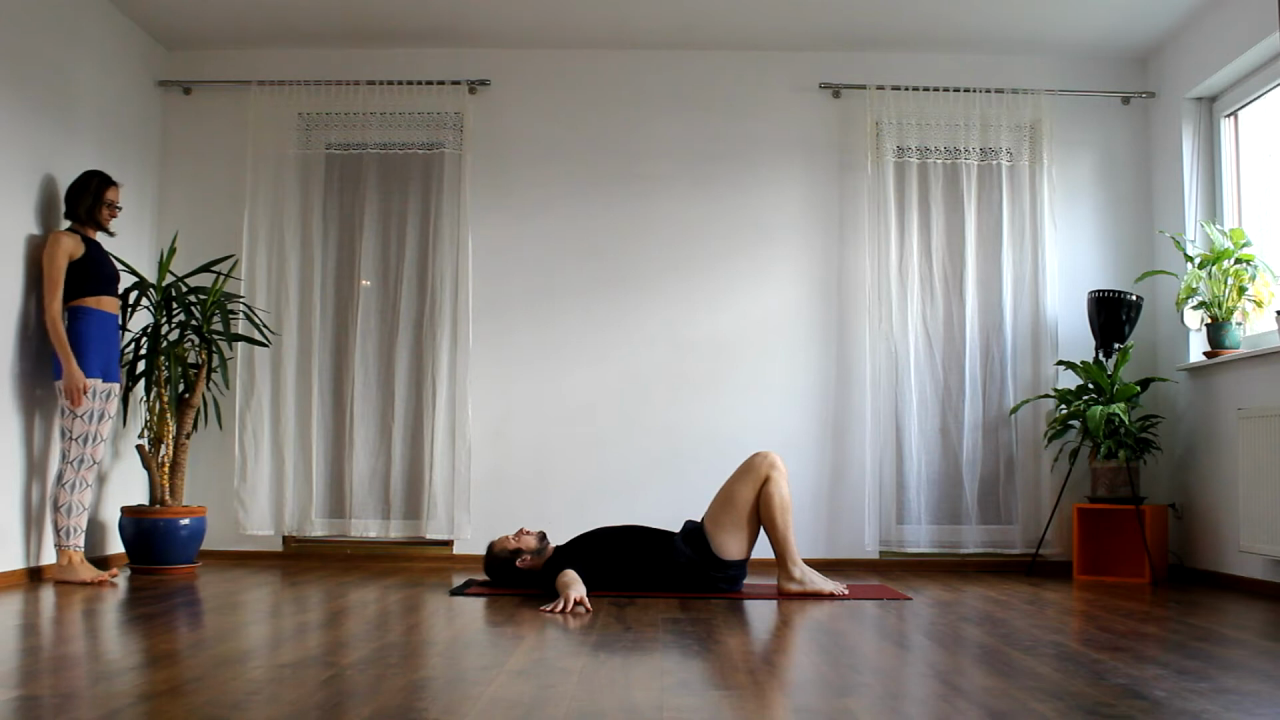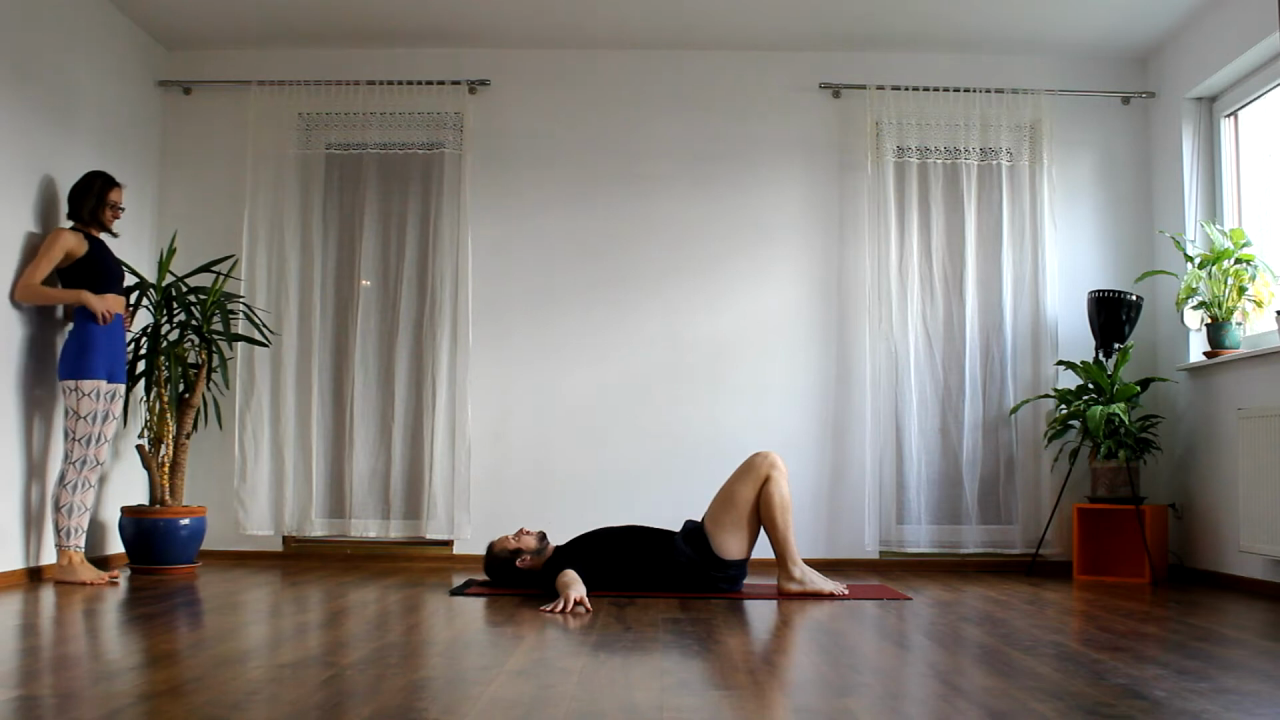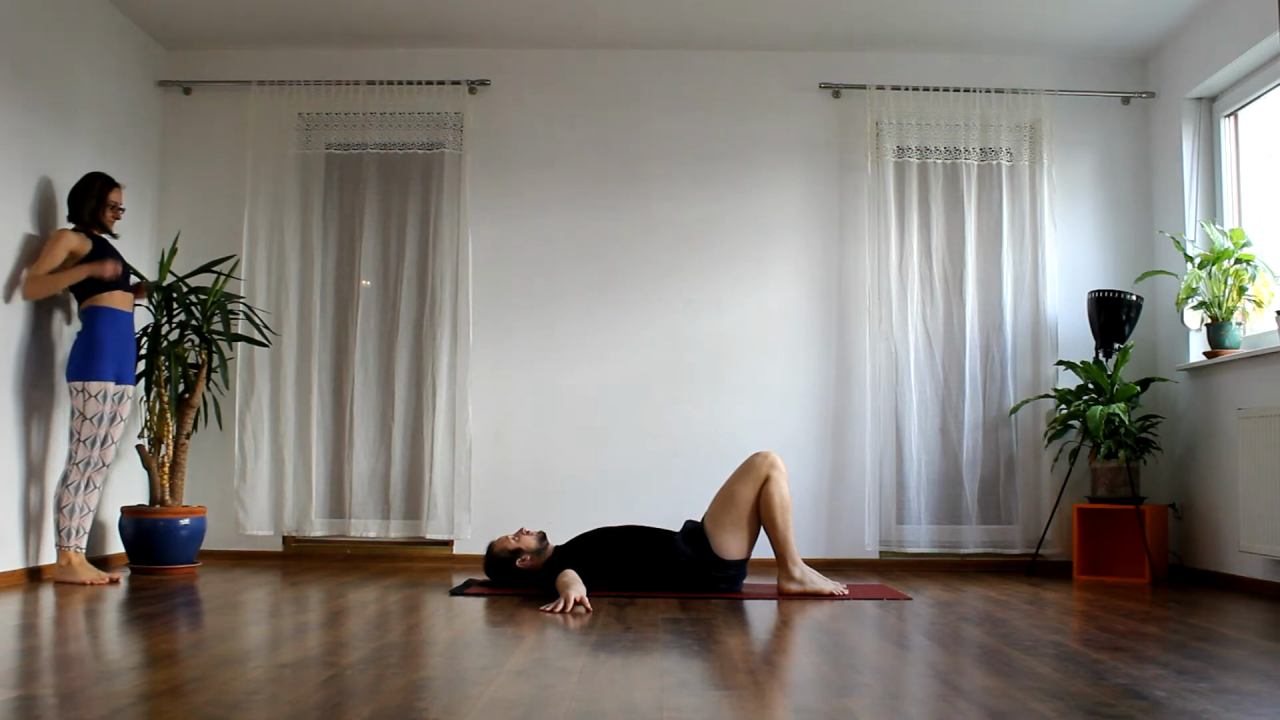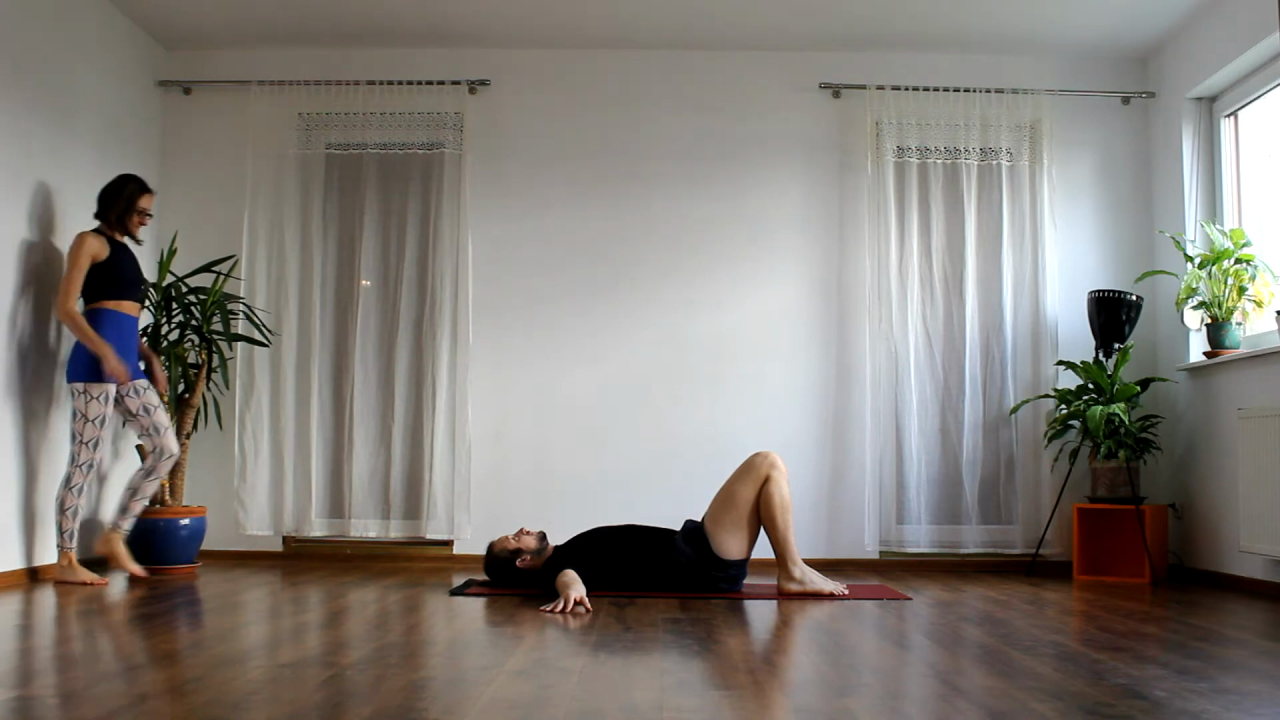
dt=0.5s
person 1, frame 1
left shoulder: (96, 248)
right shoulder: (64, 241)
right elbow: (52, 309)
right wrist: (70, 366)
left hip: (108, 355)
right hip: (83, 352)
left knee: (91, 462)
right knee: (76, 460)
left ankle: (77, 556)
right ankle: (65, 560)
person 1, frame 2
left shoulder: (100, 247)
right shoulder: (66, 238)
right elbow: (24, 290)
left wrist: (118, 313)
right wrist: (82, 296)
left hip: (113, 355)
right hip: (88, 351)
left knee: (93, 462)
right knee: (78, 460)
left ankle: (76, 556)
right ankle: (65, 560)
person 1, frame 3
left shoulder: (105, 246)
right shoulder: (69, 239)
right elbow: (31, 289)
left wrist: (130, 292)
right wrist: (87, 268)
left hip: (123, 355)
right hip: (96, 353)
left knee: (101, 464)
right knee: (82, 460)
left ankle: (77, 556)
right ankle: (64, 560)
person 1, frame 4
left shoulder: (124, 251)
right shoulder: (90, 242)
right elbow: (65, 308)
left wrist: (150, 358)
right wrist: (103, 351)
left hip: (128, 366)
right hip: (96, 363)
left knee: (166, 449)
right knee: (86, 461)
left ankle: (114, 538)
right ankle: (66, 560)
person 2, frame 1
left shoulder: (559, 557)
right shoulder: (554, 568)
right elbow: (568, 576)
right wrist: (571, 589)
left hip: (694, 556)
right hip: (703, 566)
left knee: (762, 469)
right knee: (767, 464)
left ankle: (793, 570)
right ankle: (792, 574)
person 2, frame 2
left shoulder: (561, 556)
right shoulder: (555, 567)
right elbow: (569, 577)
right wrist: (570, 589)
left hip: (695, 555)
right hip: (704, 566)
left knee: (764, 471)
right knee: (767, 464)
left ankle: (793, 571)
right ankle: (793, 573)
person 2, frame 3
left shoulder: (559, 557)
right shoulder: (555, 568)
right elbow: (570, 576)
right wrist: (570, 589)
left hip: (694, 555)
right hip: (705, 567)
left knee: (763, 468)
right knee: (767, 464)
left ankle: (793, 571)
right ankle: (792, 573)
person 2, frame 4
left shoulder: (560, 556)
right shoulder: (555, 567)
right elbow: (568, 577)
right wrist: (570, 590)
left hip: (694, 554)
right hip: (705, 566)
left knee: (765, 470)
right knee: (767, 464)
left ankle: (792, 571)
right ankle: (793, 573)
